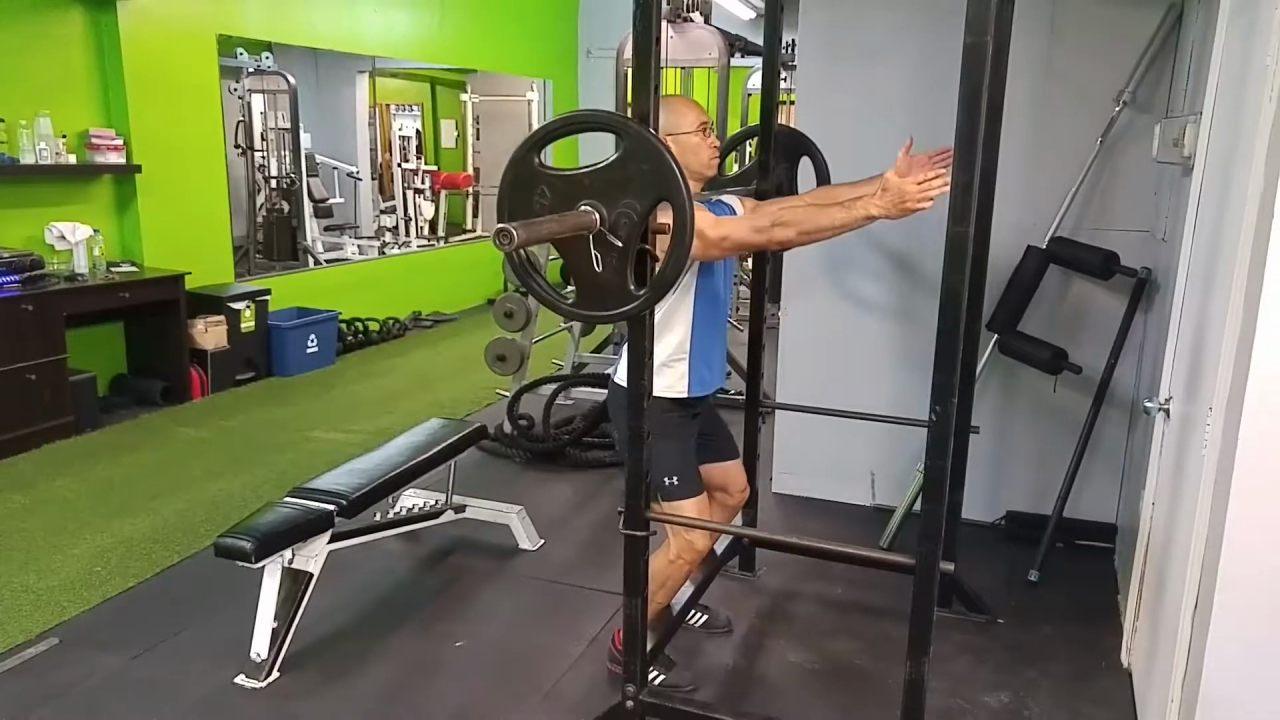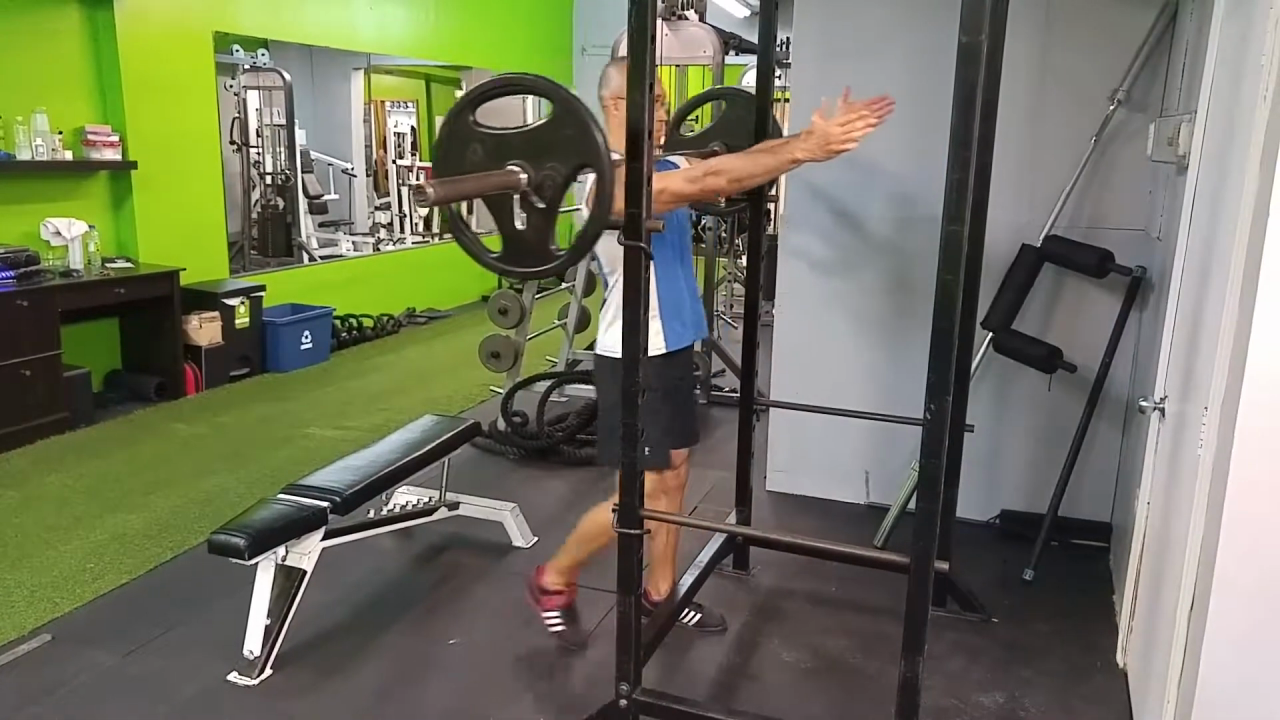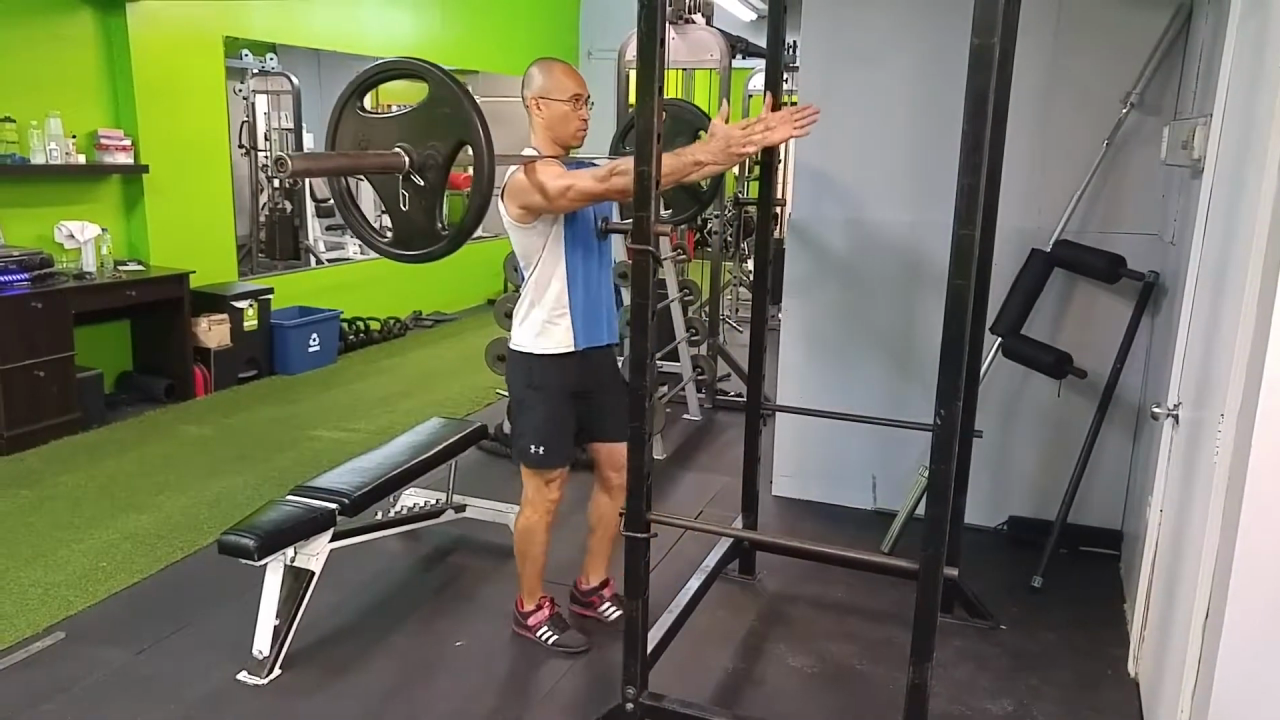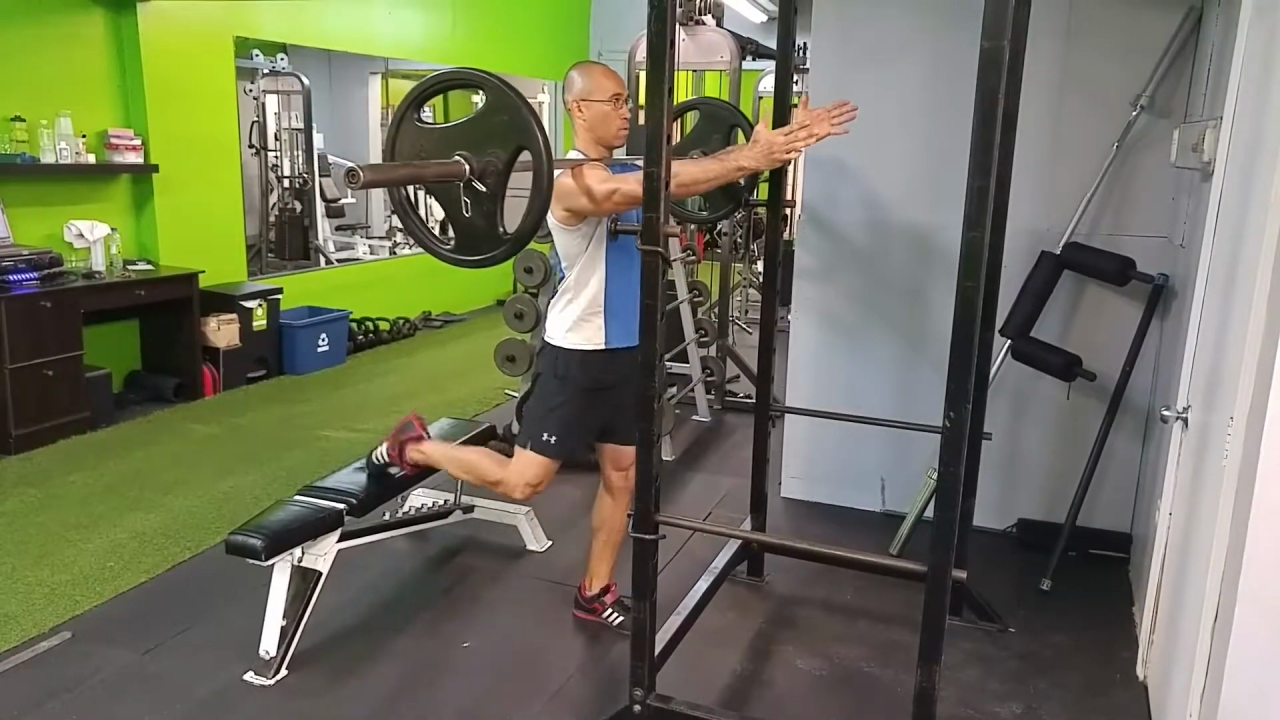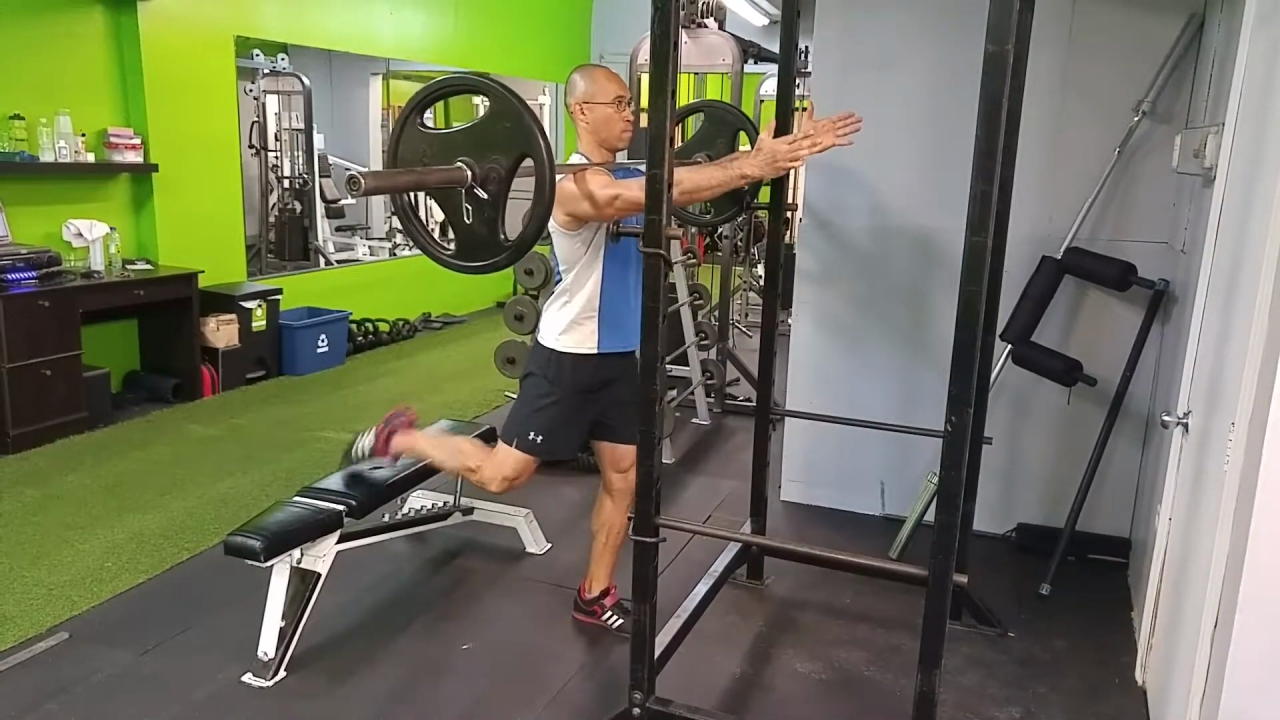
dt=1s
person 1, frame 1
left shoulder: (721, 208)
right shoulder: (669, 218)
left elbow: (798, 205)
right elbow: (773, 232)
left wrist: (885, 183)
right wrist: (877, 208)
left hip: (692, 392)
right hip: (650, 398)
left knee: (731, 493)
right knee: (691, 537)
left ankle: (667, 599)
right ankle: (629, 644)
person 1, frame 2
left shoulder: (666, 169)
right shoulder: (613, 182)
left elbow: (717, 174)
right elbow: (707, 183)
left wrist: (817, 137)
right wrist: (803, 151)
left hip: (674, 351)
right hip: (631, 361)
left knee: (672, 479)
right knee: (638, 495)
left ankle: (658, 596)
right ankle: (551, 582)
person 1, frame 3
left shoulder: (586, 174)
right shoulder: (527, 181)
left elbow: (648, 178)
right elbow: (610, 183)
left wrist: (748, 144)
right wrist: (704, 151)
left hip: (595, 350)
right hip: (545, 357)
left knee: (617, 471)
right knee: (545, 492)
left ankle: (593, 586)
right ankle: (531, 607)
person 1, frame 4
left shoulder: (624, 173)
right shoulder: (576, 182)
left elbow: (675, 180)
left wrist: (786, 141)
right wrist: (749, 160)
left hip: (626, 349)
right hip: (577, 354)
left knee: (622, 476)
right knee: (521, 481)
left ankle: (596, 593)
right ankle: (415, 444)
person 1, frame 5
left shoulder: (628, 176)
right shoulder: (576, 185)
left wrist: (785, 148)
right wrist: (750, 168)
left hip: (620, 355)
right hip: (568, 357)
left knee: (624, 478)
right knee: (500, 474)
left ankle: (595, 595)
right ankle: (399, 437)
